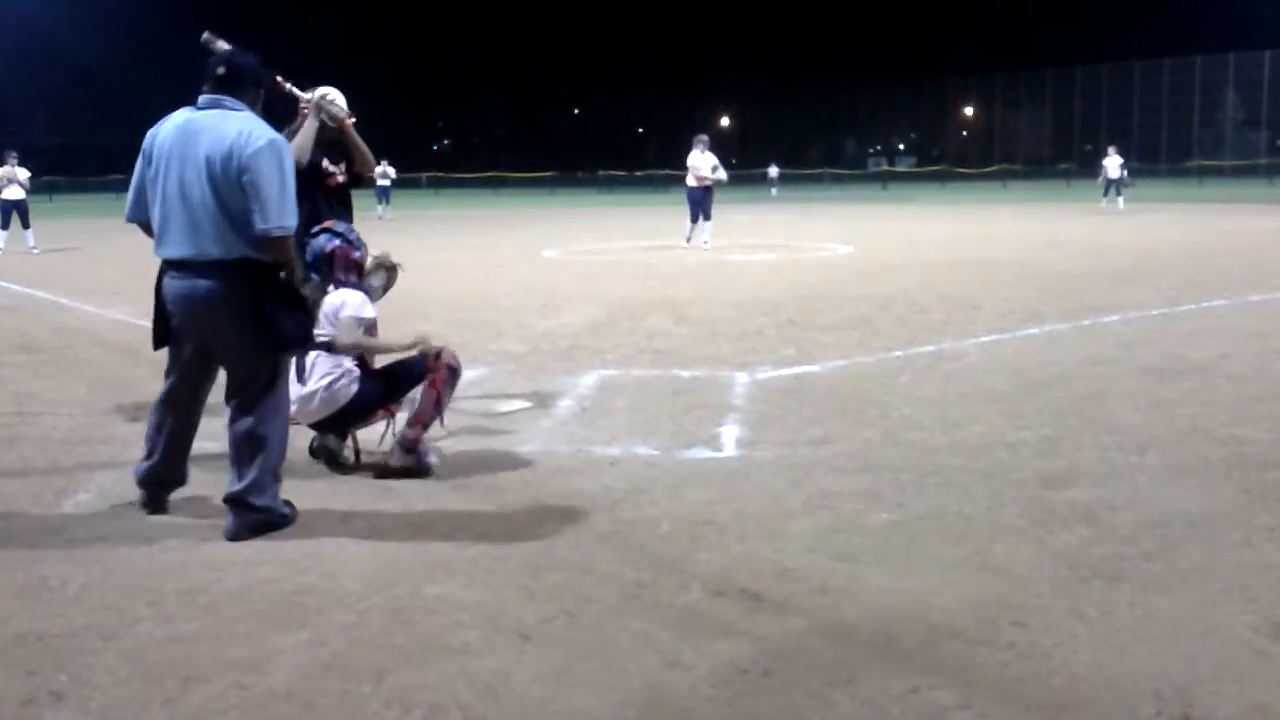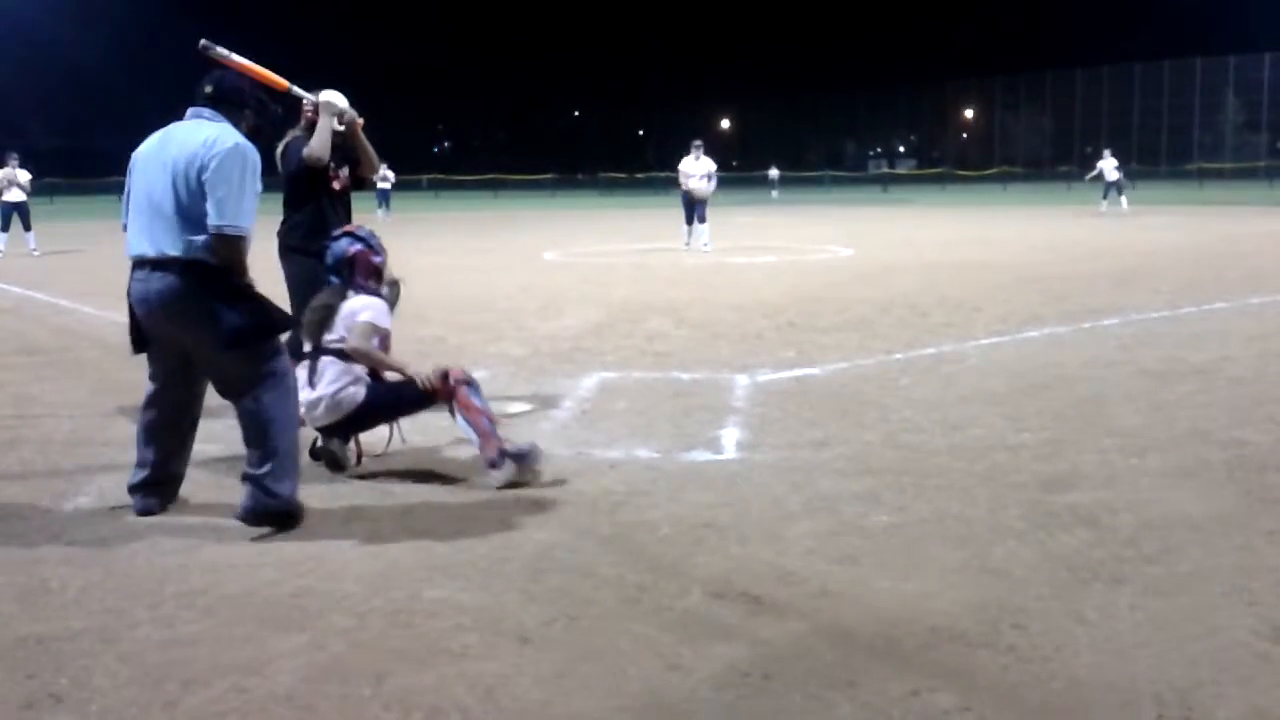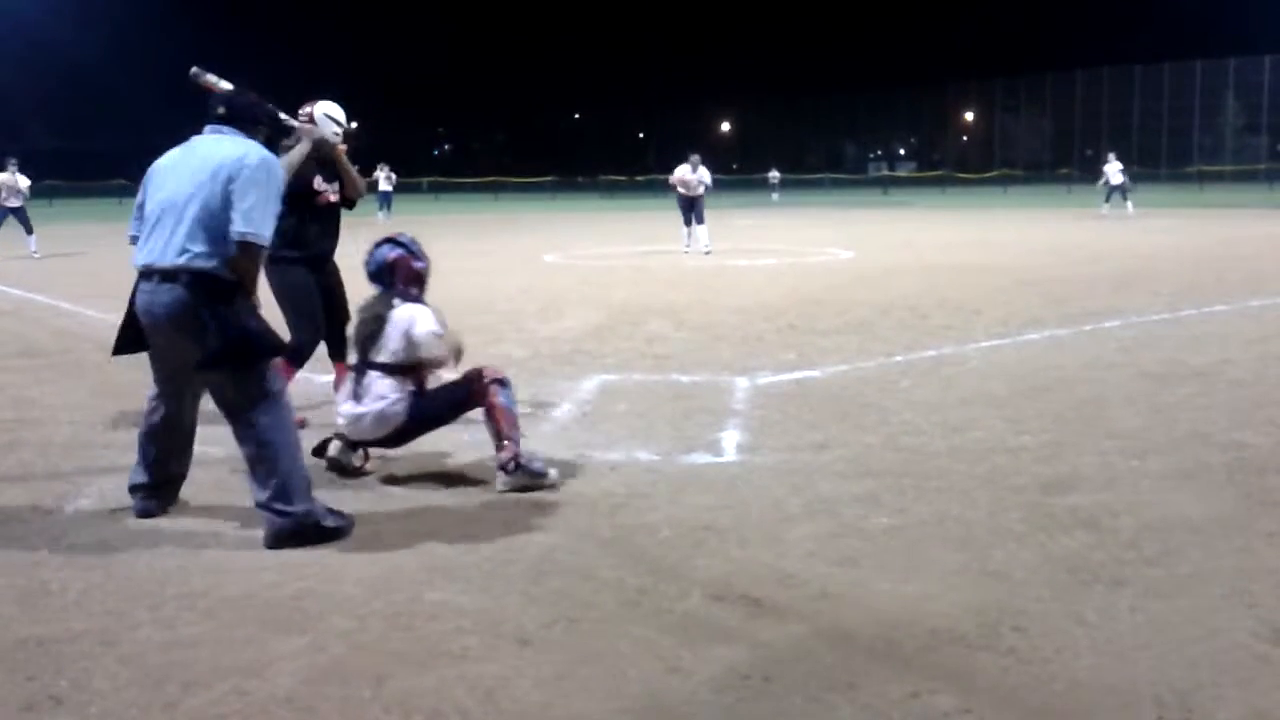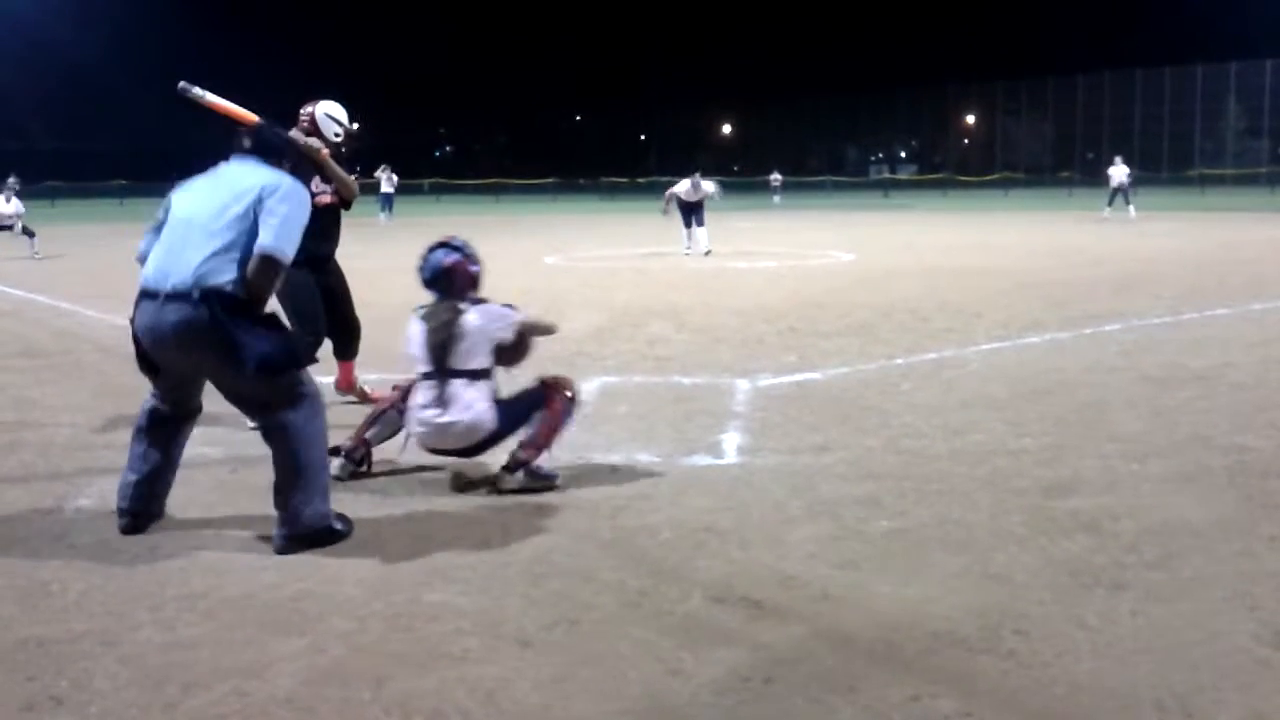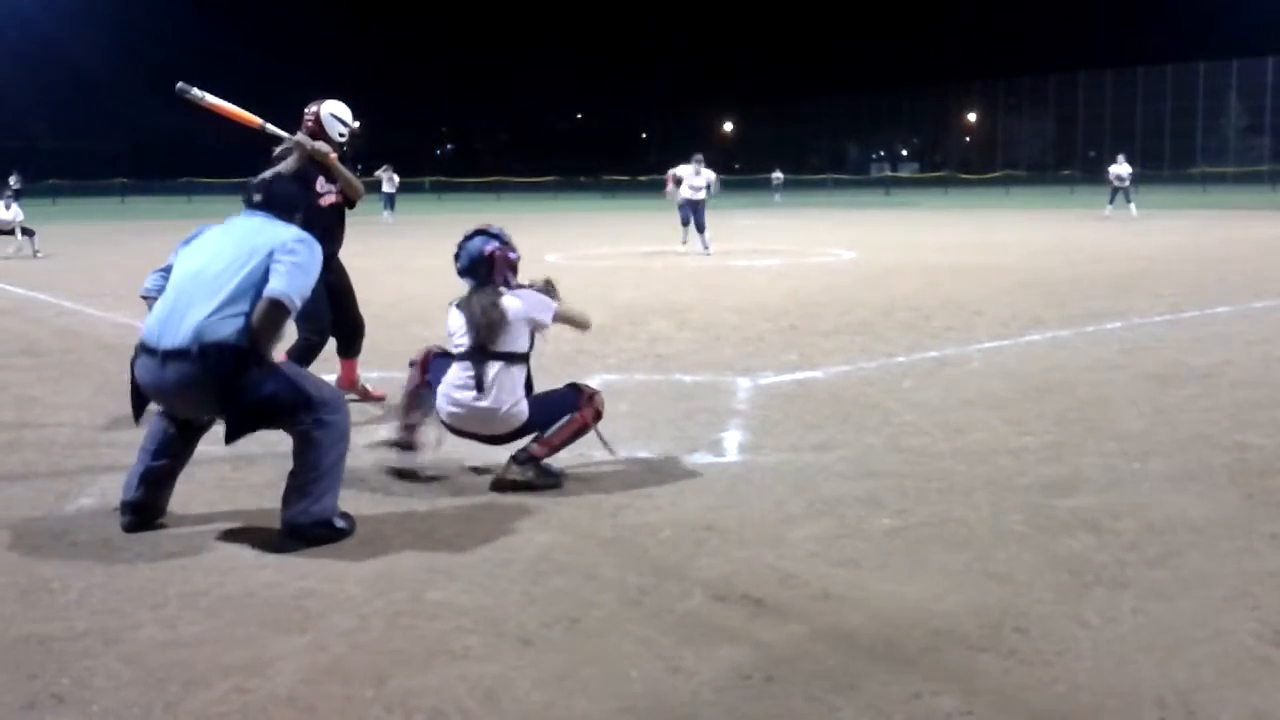
dt=0.3s
person 1, frame 1
left shoulder: (162, 131)
right shoulder: (260, 138)
left elbow: (140, 215)
right elbow: (274, 234)
right wrist: (292, 273)
left hip: (178, 281)
right hip: (240, 285)
left knee: (181, 387)
right knee: (257, 396)
left ankle: (156, 482)
right ankle: (253, 505)
person 1, frame 2
left shoulder: (152, 143)
right shoulder: (232, 146)
left elbow: (131, 220)
right elbow: (226, 235)
right wrist: (239, 282)
left hip: (145, 282)
right hip: (195, 285)
left knee: (168, 390)
right knee: (265, 379)
left ankle: (149, 488)
right ankle: (270, 494)
person 1, frame 3
left shoulder: (168, 158)
right shoulder: (257, 159)
left elbow: (137, 233)
right elbow: (247, 244)
right wrist: (248, 293)
left hip: (150, 293)
right hip: (203, 298)
left knee: (171, 396)
right knee: (257, 401)
left ankle: (151, 490)
right ankle: (293, 515)
person 1, frame 4
left shoulder: (192, 184)
right shoulder: (285, 186)
left elbow: (147, 250)
right elbow: (269, 259)
right wrist: (250, 313)
left hip: (149, 314)
right hip: (207, 315)
left knee: (168, 408)
right knee: (295, 405)
left ankle: (137, 507)
right ankle: (306, 521)
person 1, frame 5
left shoulder: (208, 233)
right shoulder: (297, 240)
left elbow: (153, 290)
right elbow: (276, 304)
right wrist: (255, 359)
left hip: (150, 364)
right hip: (207, 365)
left knee: (186, 408)
right knee: (325, 409)
left ankle: (139, 505)
right ankle: (310, 520)
person 2, frame 1
left shoulder: (338, 147)
right shoulder: (294, 139)
left elbow: (368, 167)
right elbow: (296, 160)
left wrist: (346, 128)
right wrist: (314, 118)
right hip: (306, 243)
person 2, frame 2
left shoulder: (340, 149)
right shoulder: (296, 145)
left elbow: (370, 170)
right elbow: (318, 156)
left wrist: (354, 130)
right wrist: (325, 117)
right hip: (302, 248)
person 2, frame 3
left shoulder: (330, 162)
right shoulder: (294, 157)
left elbow: (357, 193)
left wrist: (339, 154)
right wrist: (308, 141)
left hip: (321, 260)
right hip: (288, 260)
left knee: (339, 326)
right knee: (308, 334)
left ankle: (345, 382)
person 2, frame 4
left shoulder: (331, 162)
left elbow: (351, 192)
left wrist: (324, 159)
left hip: (323, 260)
right hip: (291, 263)
left knee: (348, 327)
right knee: (310, 336)
left ankle: (347, 382)
person 2, frame 5
left shoulder: (333, 161)
right shoulder: (293, 158)
left elbow: (357, 194)
left wrist: (331, 162)
left hip: (327, 259)
left knee: (351, 324)
right knee: (316, 332)
left ankle: (349, 380)
person 3, frame 1
right shoulder: (352, 297)
right elbow: (347, 341)
right wrist: (408, 343)
left hip: (305, 408)
right hip: (337, 399)
right knee: (443, 361)
left ankle: (333, 435)
right ankle: (408, 448)
person 3, frame 2
left shoulder: (325, 300)
right shoulder: (371, 303)
right elbow: (356, 346)
right wrist: (404, 368)
left hip: (315, 411)
right hip: (345, 405)
right knee: (453, 380)
left ankle: (335, 439)
right ankle: (498, 459)
person 3, frame 3
left shoulder: (369, 311)
right shoulder: (416, 312)
right elbow: (437, 357)
right wrist: (450, 341)
left hip: (352, 422)
right hip: (390, 422)
right knee: (488, 380)
left ankle: (346, 444)
right ankle: (511, 464)
person 3, frame 4
left shoulder: (419, 320)
right shoulder: (486, 314)
right elbow: (549, 328)
right wrist: (517, 327)
left hip: (425, 434)
right hip: (475, 433)
left knee: (407, 392)
right knee: (561, 387)
left ankle: (351, 453)
right ankle: (518, 468)
person 3, frame 5
left shoulder: (457, 309)
right shoulder: (525, 300)
right elbow: (583, 322)
right wrist: (553, 306)
left hip: (452, 415)
right hip: (506, 422)
left knee: (429, 358)
right knee: (591, 400)
left ankle: (406, 435)
right ankle: (526, 462)
